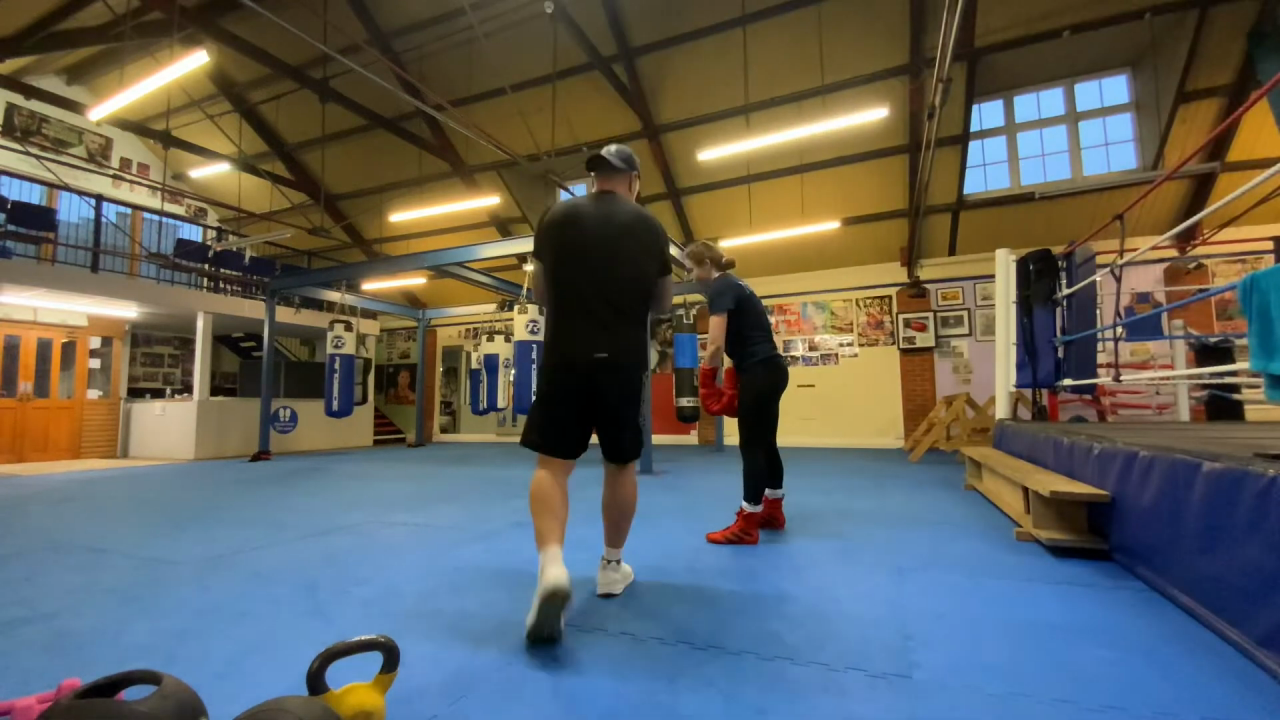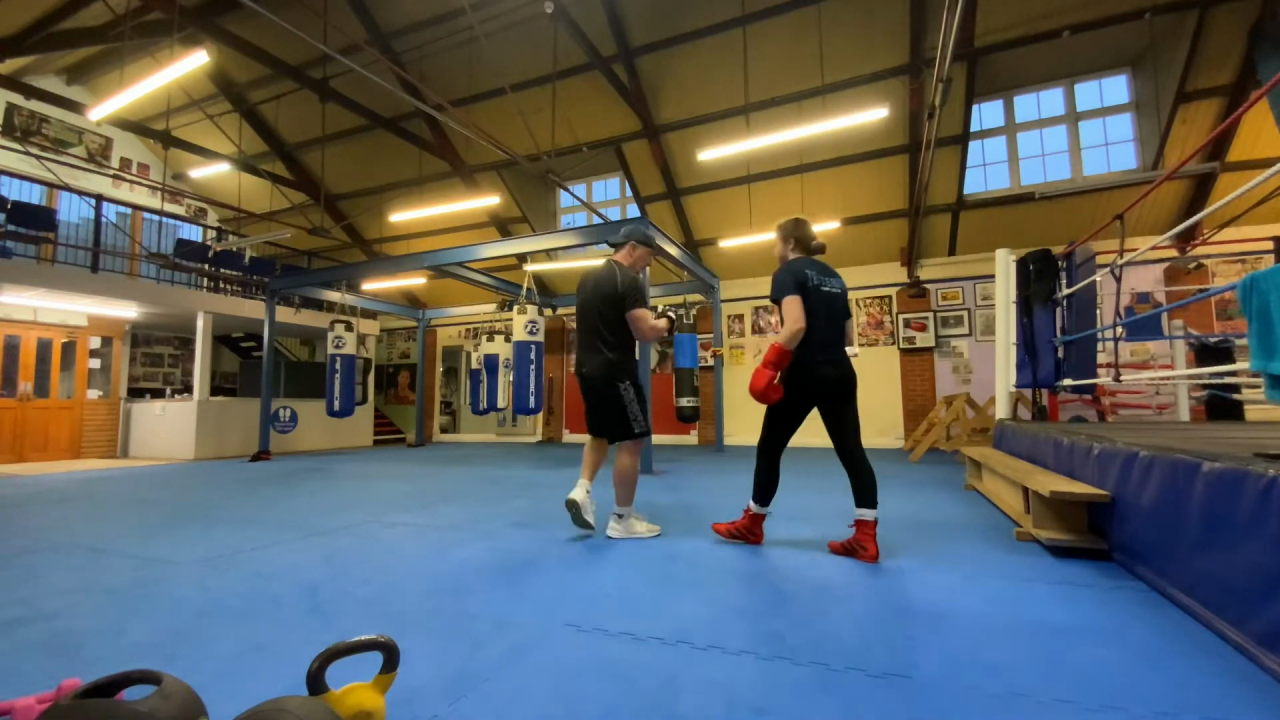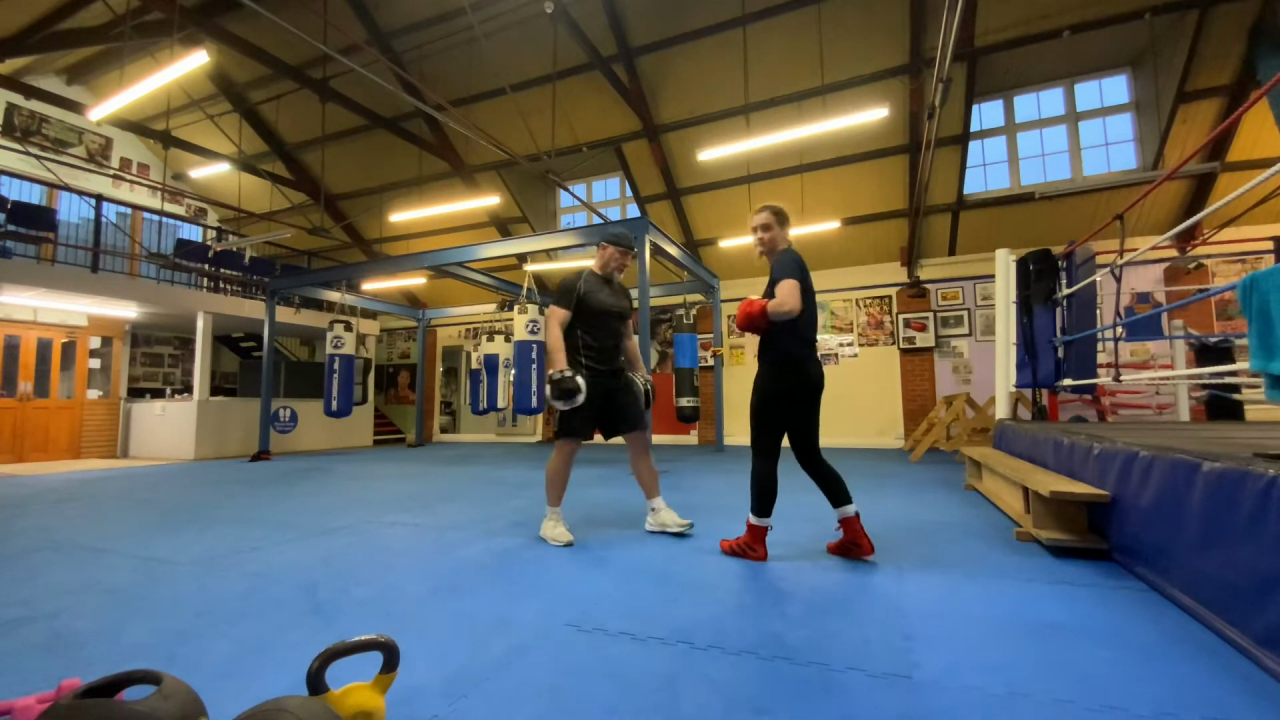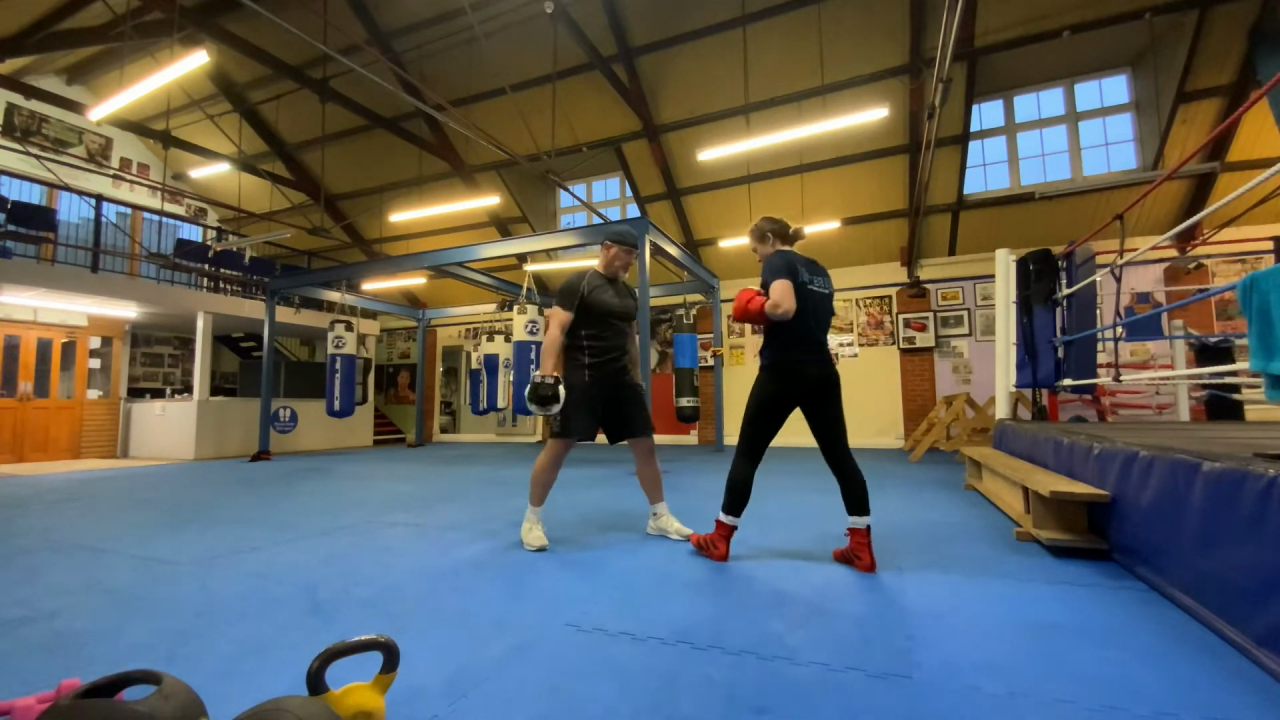
dt=1s
person 1, frame 1
left shoulder: (556, 218)
right shoulder: (650, 228)
left elbow: (541, 293)
right elbow: (663, 303)
left hip: (565, 358)
right hip: (625, 361)
left knee: (552, 465)
right knee: (621, 465)
left ankle: (552, 571)
right ankle: (613, 565)
person 1, frame 2
left shoulder: (591, 278)
right shoulder: (629, 281)
right elbow: (644, 332)
left wrist: (650, 322)
right wrist: (665, 324)
left hip: (590, 369)
right hip: (615, 372)
left knee: (601, 437)
right knee: (630, 442)
left ankle: (581, 492)
right ankle: (622, 519)
person 1, frame 3
left shoulder: (622, 292)
right shoulder: (574, 284)
right elbow: (554, 327)
left wrist: (641, 375)
right wrist: (560, 369)
left hip: (616, 376)
right hip: (583, 378)
left knee: (640, 439)
right knee: (567, 445)
left ankle: (658, 513)
right ankle: (552, 519)
person 1, frame 4
left shoulder: (628, 292)
right shoulder: (578, 285)
right elbow: (556, 330)
left wrist: (638, 376)
right wrist: (546, 373)
left hip: (621, 379)
right hip: (583, 379)
left knee: (645, 445)
right knee: (559, 446)
left ankle: (660, 517)
right ankle: (532, 519)
person 2, frame 1
left shoulder: (720, 288)
right shoulder: (733, 286)
left elbow: (716, 344)
left wrist: (707, 385)
right wrist: (732, 385)
left hip: (759, 373)
right hip: (771, 370)
left knee: (751, 446)
right knee: (766, 443)
left ankle: (747, 525)
right ankle: (773, 512)
person 2, frame 2
left shoulder: (788, 273)
right shoulder: (834, 276)
left elbow: (796, 326)
right elbow: (849, 336)
left wrist: (769, 366)
left hip: (805, 374)
right hip: (840, 373)
left knee: (769, 448)
right knee: (851, 451)
left ankle: (751, 525)
right ankle: (866, 538)
person 2, frame 3
left shoulder: (785, 261)
right shoulder: (789, 263)
left elbow: (789, 307)
left wrist: (756, 310)
right wrist: (761, 319)
left hip: (783, 370)
right hip: (806, 371)
left knee: (764, 454)
right knee: (809, 455)
left ankle: (754, 541)
right ankle: (855, 535)
person 2, frame 4
left shoulder: (778, 261)
right shoulder: (819, 270)
left elbow: (784, 308)
left wrist: (755, 308)
right wrist: (769, 312)
left hip: (783, 372)
right hip: (822, 373)
left knee: (747, 454)
right knee: (840, 455)
left ankle: (719, 539)
right ankle: (861, 547)
